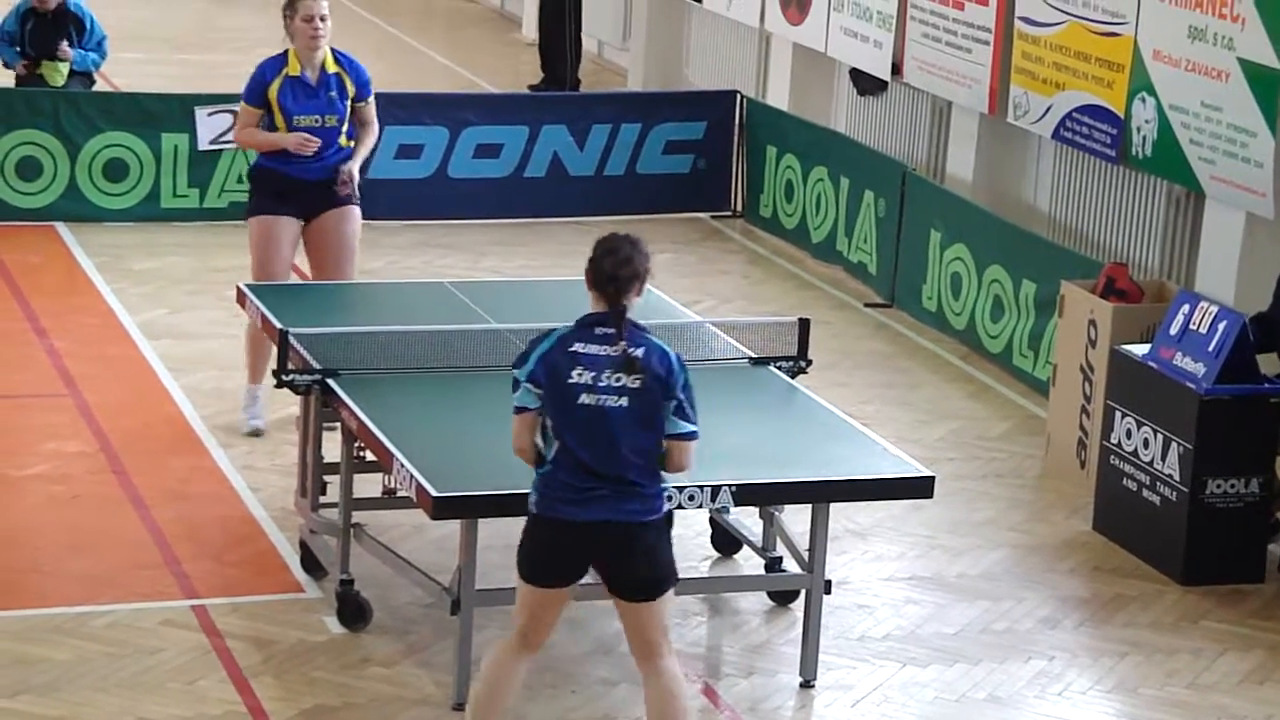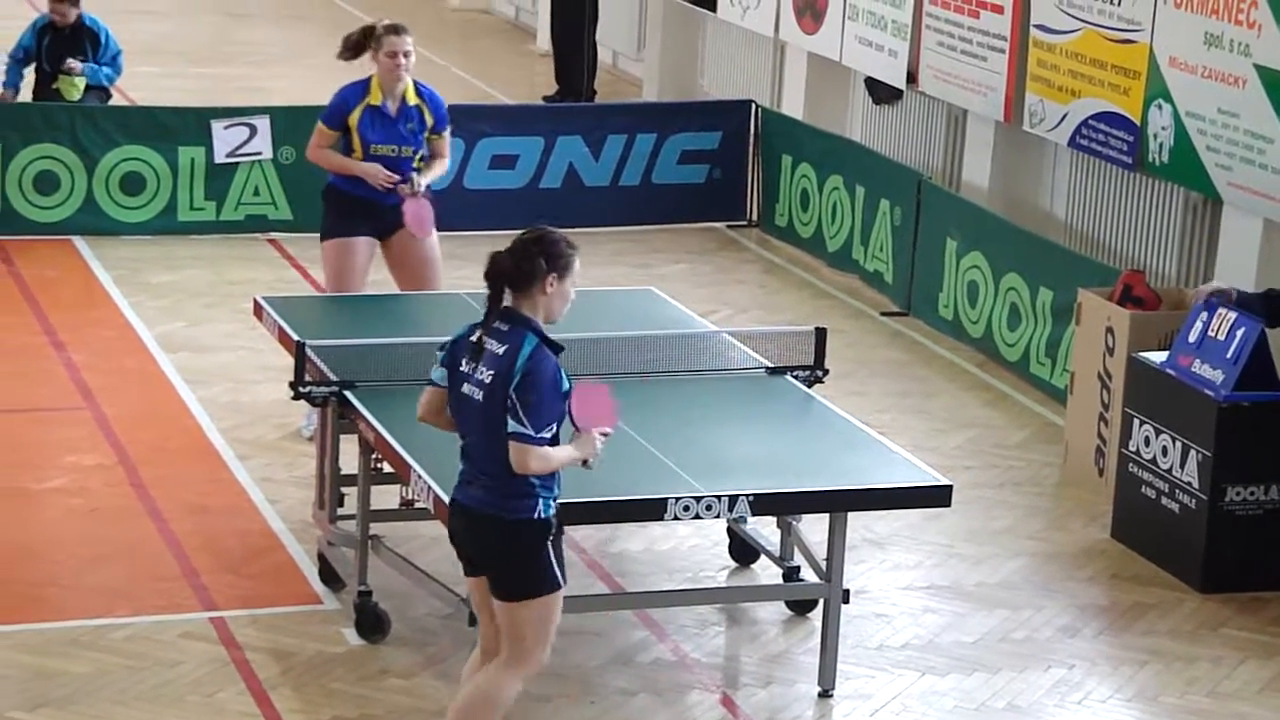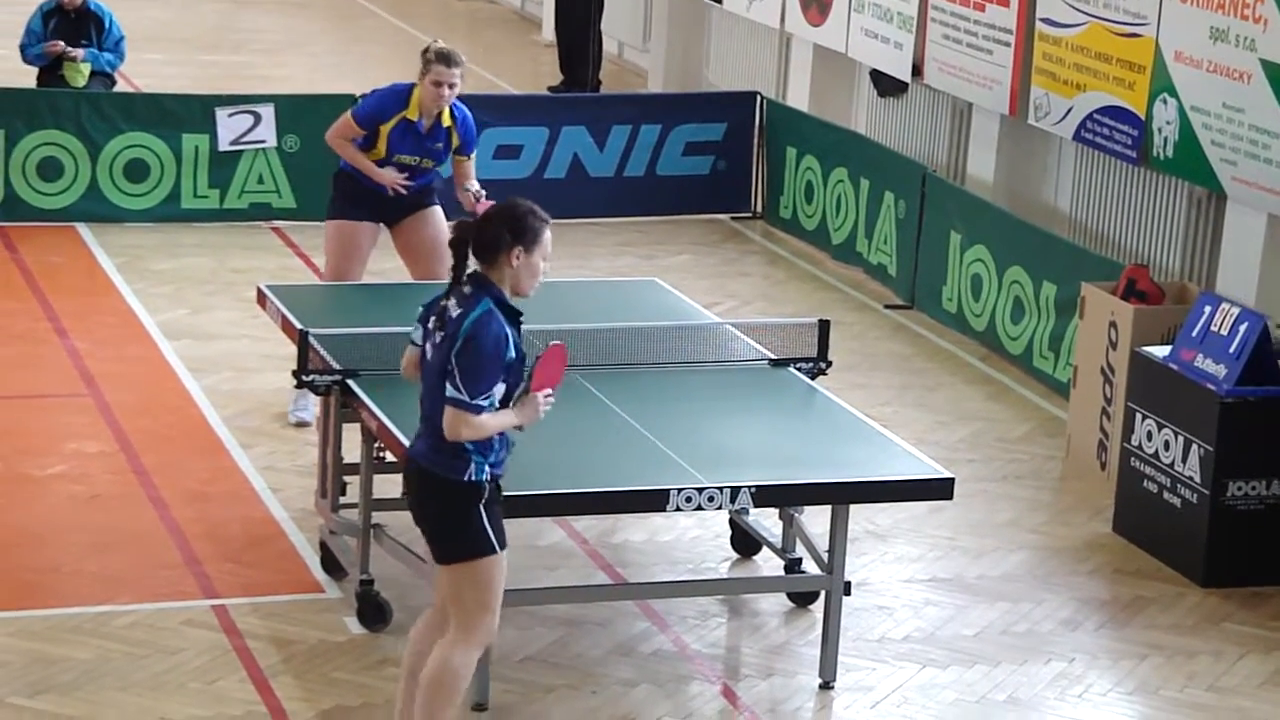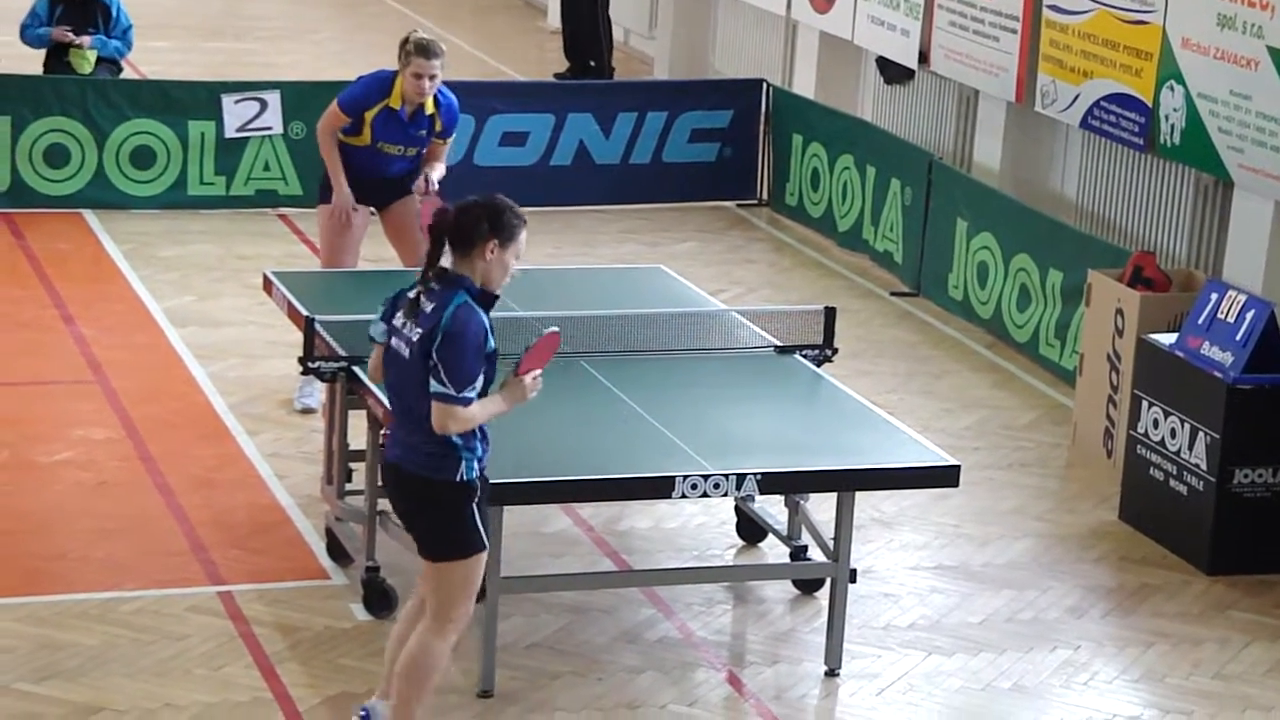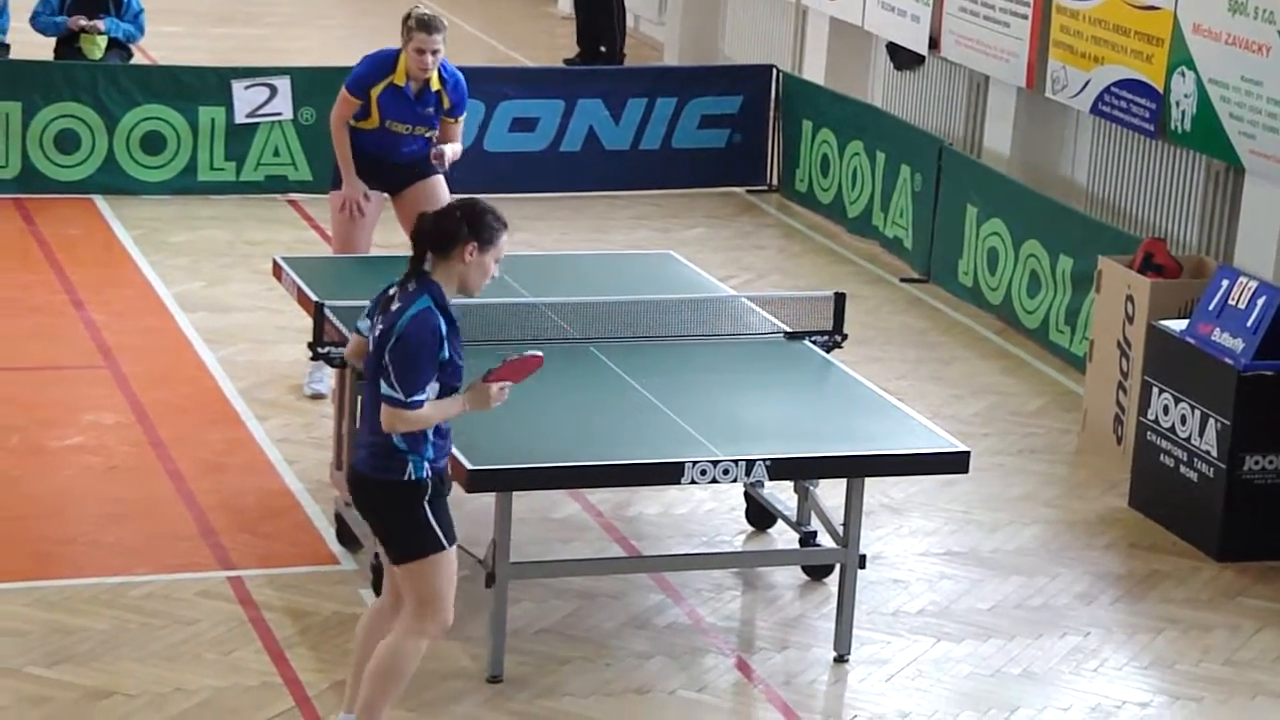
dt=0.5s
person 1, frame 1
left shoulder: (546, 351)
right shoulder: (663, 362)
left elbow: (523, 443)
right elbow: (681, 459)
left hip: (555, 522)
right hip: (635, 527)
left knee: (522, 642)
right knee: (655, 657)
person 1, frame 2
left shoulder: (468, 339)
right shoulder: (537, 363)
left elbow: (428, 411)
right elbow: (527, 461)
right wrist: (578, 448)
left hip: (468, 513)
right hip: (519, 525)
left knee: (494, 647)
right knee: (521, 660)
person 1, frame 3
left shoulder: (449, 301)
right shoulder: (488, 329)
left elbow: (413, 366)
right elbow: (460, 424)
right wrist: (520, 413)
left hip: (430, 476)
right hip: (460, 488)
left knee: (449, 609)
right knee: (474, 629)
person 1, frame 4
left shoulder: (410, 296)
right shoulder: (465, 321)
left elbow: (378, 368)
right elbow: (449, 420)
right wrist: (506, 397)
left hip: (403, 469)
right hip: (444, 483)
left knee: (432, 599)
right knee: (448, 618)
person 1, frame 5
left shoulder: (399, 294)
right shoulder: (425, 322)
left elbow: (356, 353)
right elbow: (397, 418)
right wrist: (469, 399)
left hip: (378, 474)
right hip: (403, 483)
left knee: (401, 602)
right knee: (431, 619)
person 2, frame 1
left shoulder: (352, 72)
right shoulder: (268, 74)
left elbow: (369, 125)
right elbow: (242, 134)
left wrist: (355, 163)
right wrist: (285, 140)
left hip: (332, 188)
right hip: (276, 189)
right ankle: (254, 394)
person 2, frame 2
left shoulder: (430, 103)
right shoulder: (350, 99)
left elbow: (442, 158)
right elbow: (316, 151)
left wrist: (422, 180)
right wrist: (362, 168)
left hip: (405, 208)
right hip: (350, 208)
right ankle: (319, 404)
person 2, frame 3
left shoulder: (462, 123)
right shoulder: (386, 102)
left elbow: (464, 180)
right elbow: (336, 137)
left wrist: (471, 195)
right wrist: (375, 173)
left hip: (417, 196)
right hip: (359, 191)
right ankle: (306, 388)
person 2, frame 4
left shoulder: (446, 107)
right shoulder: (371, 89)
left elbow: (435, 160)
right elbow: (325, 130)
left wrist: (429, 179)
right wrist: (341, 188)
left hip: (403, 181)
right hip: (349, 178)
right ankle: (312, 375)
person 2, frame 5
left shoulder: (453, 84)
right shoulder: (374, 68)
left elbow: (453, 142)
right elbow: (338, 120)
left wrist: (446, 153)
right wrist: (350, 180)
left hip: (417, 165)
right hip: (363, 162)
right ankle: (323, 359)
